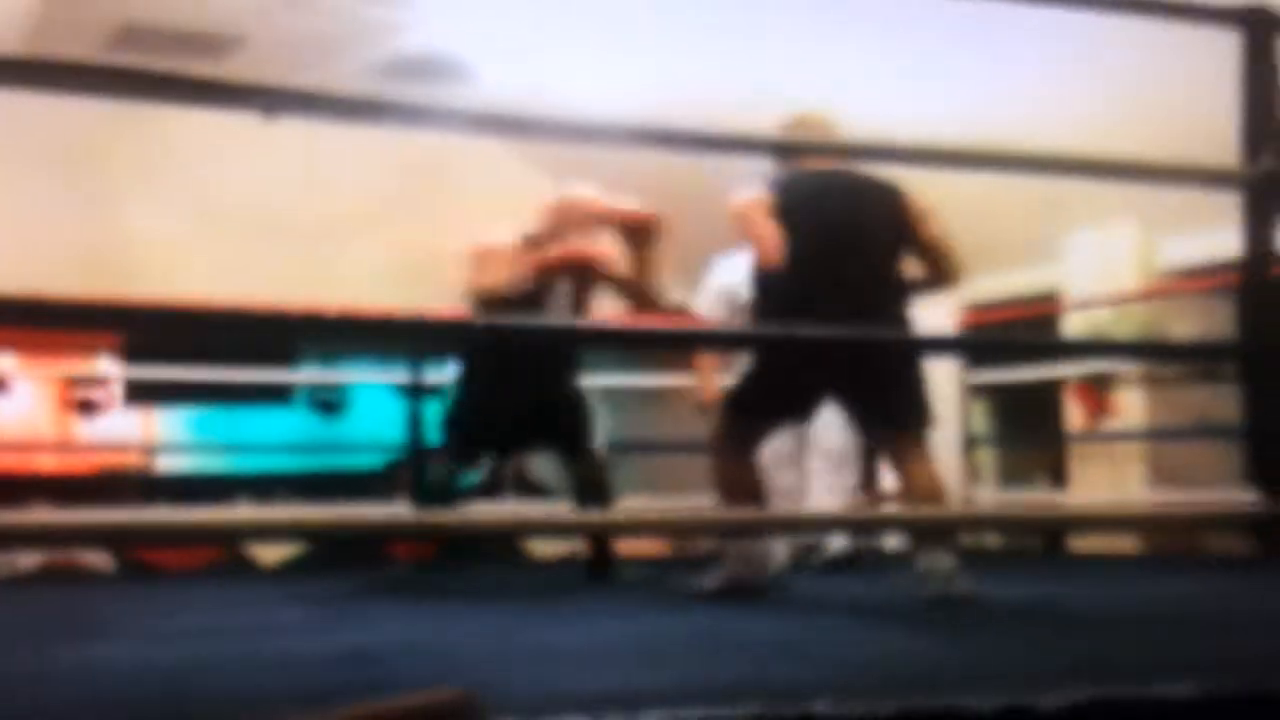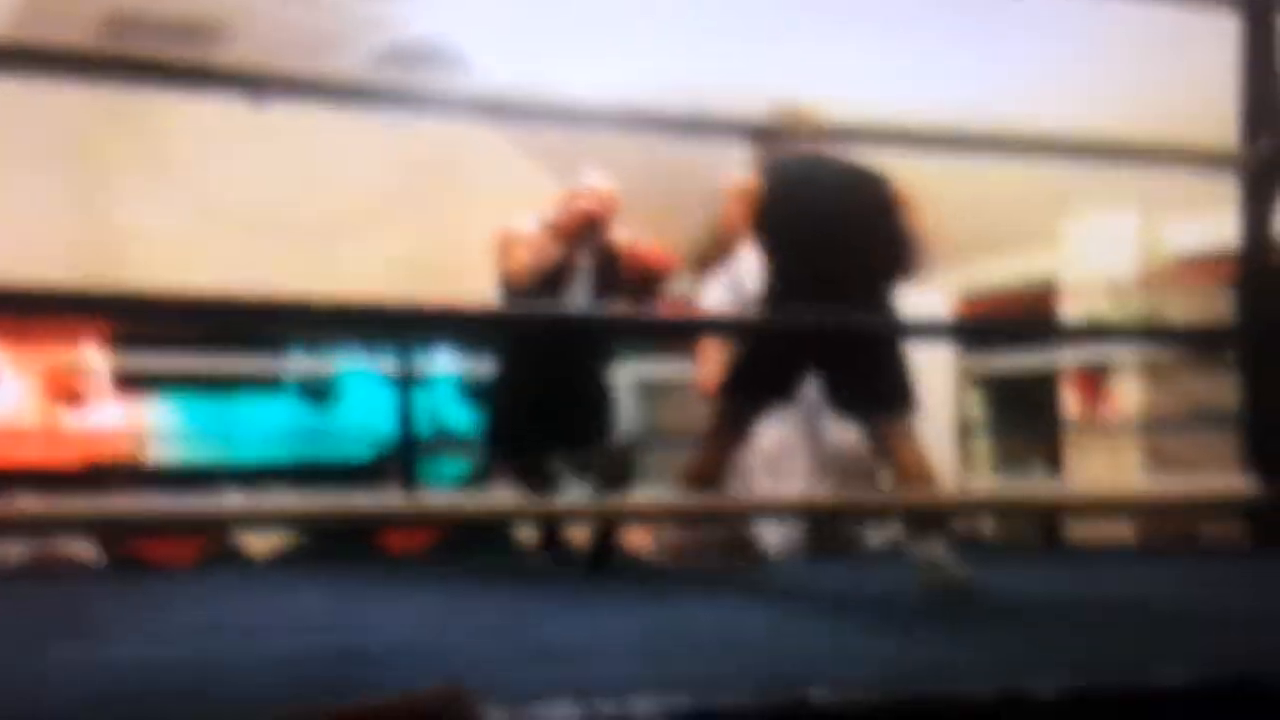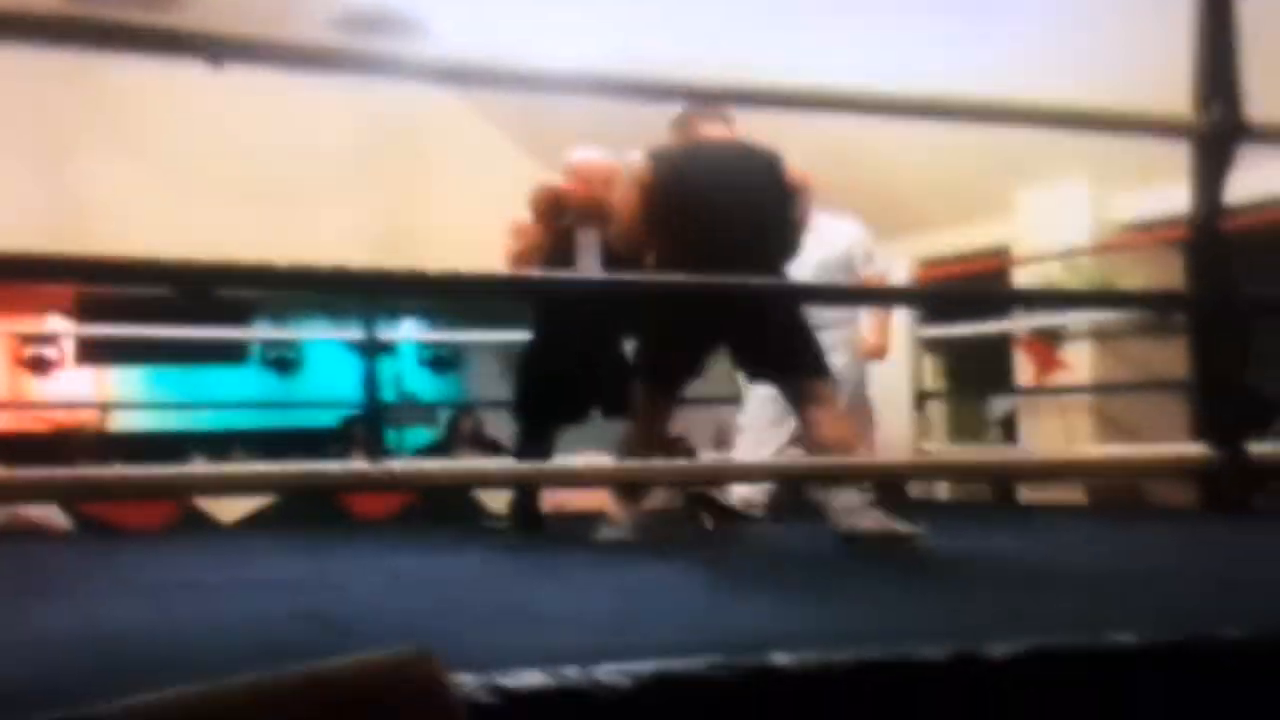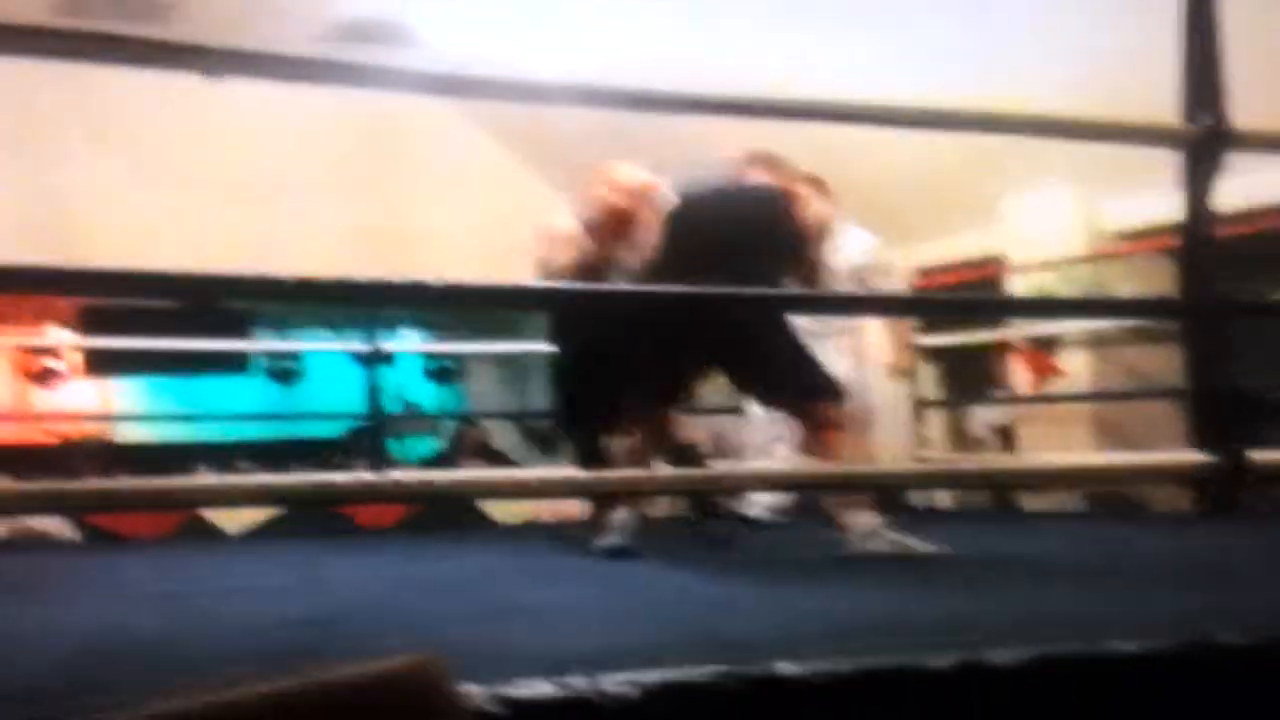
dt=0.3s
person 1, frame 1
left shoulder: (761, 197)
right shoulder: (893, 198)
left elbow: (773, 265)
right elbow: (946, 269)
right hip: (880, 338)
left knee: (733, 439)
right knee: (911, 453)
left ankle: (747, 555)
right ankle: (937, 563)
person 1, frame 2
left shoulder: (757, 179)
right shoulder: (874, 184)
right elbow: (902, 260)
left hip: (791, 314)
right hip: (863, 318)
left knee: (726, 425)
right knee: (896, 435)
right ankle: (933, 550)
person 1, frame 3
left shoulder: (651, 167)
right shoulder: (781, 168)
left elbow: (627, 241)
right elbow: (787, 242)
left hip: (679, 294)
right hip: (758, 292)
left knee: (649, 407)
right knee: (817, 396)
left ankle: (625, 517)
right ankle: (850, 505)
person 1, frame 4
left shoulder: (688, 202)
right shoulder: (800, 206)
left elbow: (655, 269)
right elbow: (813, 278)
left hip: (666, 314)
right hip: (746, 314)
left knee: (644, 418)
right knee: (830, 419)
right ankle: (864, 526)
person 2, frame 1
left shoulder: (592, 257)
right shoulder: (501, 251)
left elbow: (644, 298)
right elbow: (485, 294)
left wrist: (642, 247)
right wrist: (543, 265)
left hip: (551, 376)
right hip: (492, 375)
left knee: (584, 460)
right knee: (454, 460)
left ankle: (601, 554)
person 2, frame 2
left shoulder: (616, 250)
right shoulder: (525, 237)
left elbow: (642, 300)
right elbow: (516, 279)
left wrist: (650, 279)
right wrist: (561, 237)
left hip: (583, 369)
right hip: (526, 368)
left knee: (600, 454)
right knee: (527, 462)
left ankle: (606, 537)
right ankle: (551, 536)
person 2, frame 3
right shoulder: (539, 220)
right elbow: (521, 268)
right wrist: (547, 223)
left hip: (612, 341)
right hip: (554, 342)
right knee: (536, 427)
right ankle: (525, 509)
person 2, frame 4
left shoulder: (654, 233)
right shoulder: (570, 229)
right elbow: (554, 272)
right wrist: (596, 238)
right hip: (583, 352)
left knee: (662, 428)
right knee: (584, 437)
right ankle: (613, 511)
person 3, frame 1
right shoulder: (731, 267)
right elbow: (710, 323)
right wrist: (708, 378)
left knee: (833, 444)
right knee: (772, 455)
left ankle: (830, 537)
right ankle: (779, 545)
person 3, frame 2
right shoulder: (737, 263)
right elbow: (716, 320)
right wrist: (711, 367)
left knee: (848, 444)
right knee: (772, 450)
right ankle: (777, 535)
person 3, frame 3
left shoulder: (846, 232)
left elbow: (873, 285)
left wrist: (876, 332)
left hip: (835, 342)
right knee: (761, 420)
left ankle: (854, 505)
right ankle: (746, 496)
person 3, frame 4
left shoulder: (859, 244)
left elbow: (886, 298)
left wrist: (899, 346)
left hip: (836, 347)
left knee: (848, 428)
right knee: (767, 425)
left ankle: (859, 514)
right ankle: (762, 504)
